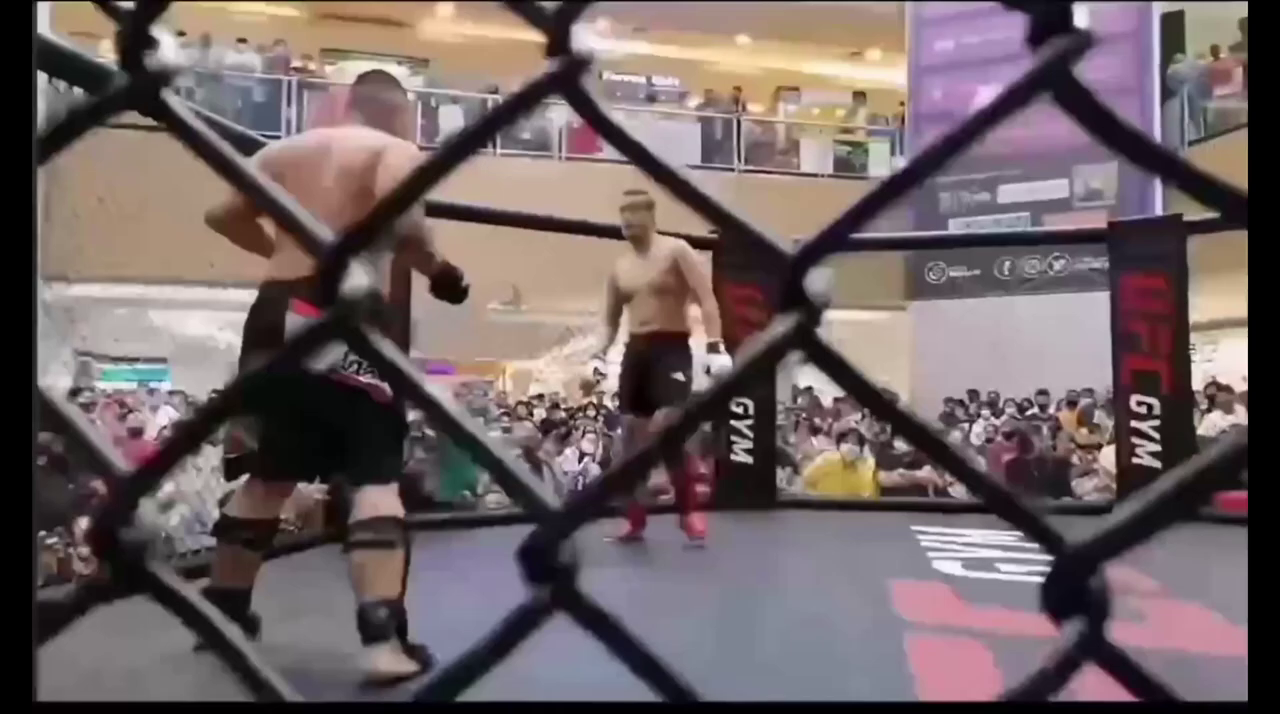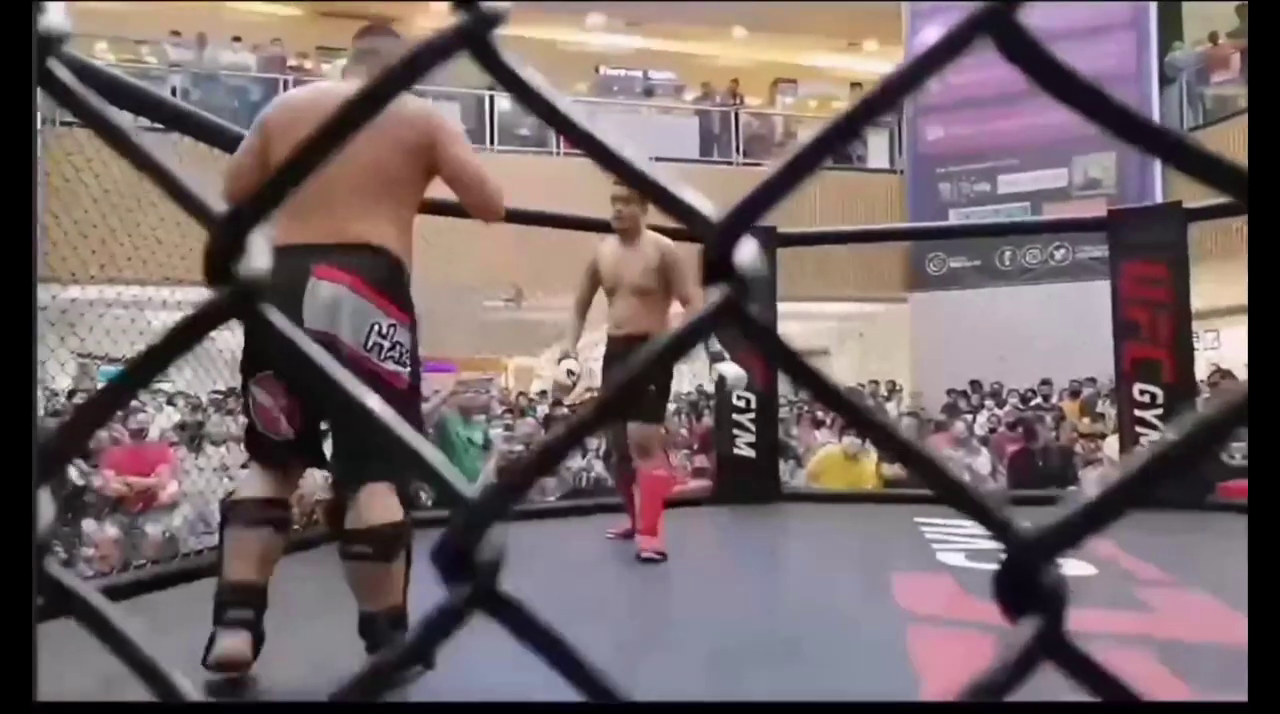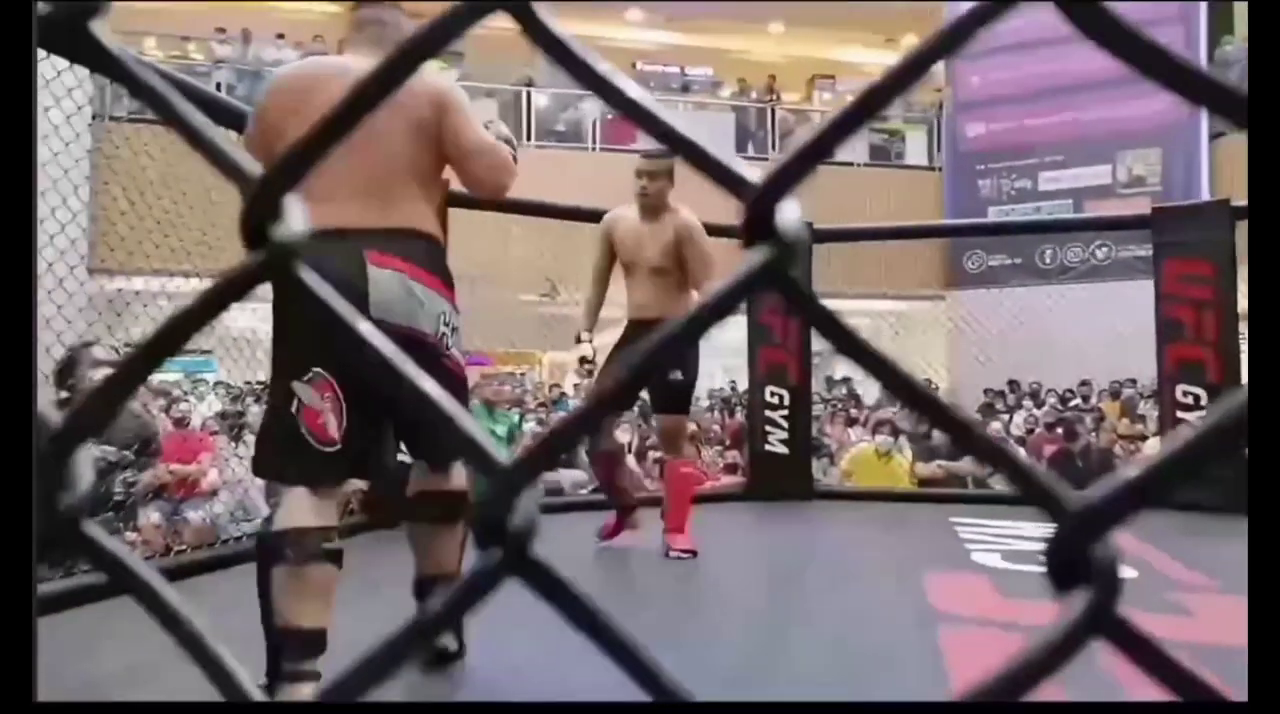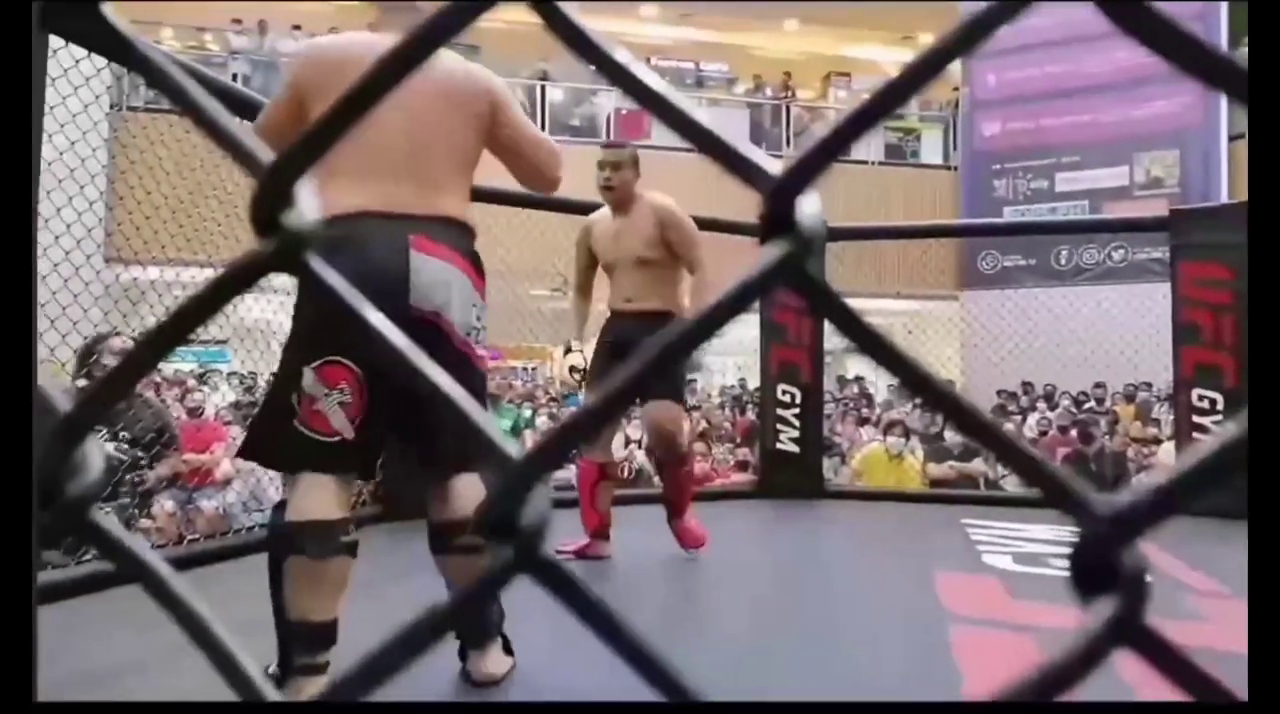
dt=0.3s
person 1, frame 1
left shoulder: (283, 151)
right shoulder: (395, 151)
left elbow: (220, 216)
right elbow: (404, 221)
right wrist: (439, 270)
left hip: (273, 317)
left knee: (270, 473)
right knee: (374, 477)
left ankle: (227, 608)
right ankle: (384, 639)
person 1, frame 2
left shoulder: (285, 106)
right shoulder: (422, 116)
left elbow: (233, 196)
right elbow: (490, 205)
right wrist: (451, 158)
left hip: (281, 286)
right hip: (367, 293)
left knee: (272, 461)
right knee: (373, 470)
left ankle: (236, 622)
right ankle: (384, 642)
person 1, frame 3
left shoulder: (289, 83)
right shoulder: (433, 90)
right elbow: (495, 180)
right wrist: (493, 137)
left hip: (316, 276)
right hip: (411, 277)
left knee: (308, 475)
right knee: (442, 452)
left ankle: (296, 674)
person 1, frame 4
left shoulder: (322, 56)
right shoulder: (476, 81)
left elbow: (263, 155)
right elbow: (549, 175)
right wrist: (510, 124)
left hip: (346, 257)
right hip: (445, 268)
left knee: (320, 465)
right knee: (458, 465)
left ankle: (305, 669)
right ankle: (484, 644)
person 2, frame 1
left shoulder: (676, 252)
right shoulder: (620, 266)
left elbow: (706, 299)
right elbow: (612, 318)
left wrist: (715, 346)
right wrist: (600, 355)
left hip: (672, 349)
right hip: (635, 351)
left knee: (668, 429)
right knee: (632, 436)
left ankle: (689, 510)
right ankle: (636, 521)
person 2, frame 2
left shoulder: (663, 250)
right shoulder: (601, 254)
left elbow: (694, 305)
right elbow: (580, 305)
right wrist: (570, 349)
right hip: (614, 351)
left knee: (645, 442)
right knee: (619, 443)
left ankle: (649, 536)
right ankle: (635, 520)
person 2, frame 3
left shoulder: (685, 227)
right shoulder: (614, 223)
left elbow: (703, 290)
right elbow: (599, 282)
right wrist: (585, 334)
right hip: (634, 333)
left knee: (672, 433)
right knee: (596, 419)
left ankle: (676, 531)
right ankle: (623, 507)
person 2, frame 4
left shoulder: (663, 213)
right shoulder: (592, 228)
left elbow: (699, 271)
right elbow: (583, 289)
right wrist: (576, 341)
left hip: (661, 329)
right hip: (616, 330)
left knee: (664, 430)
right knee: (594, 429)
left ankle: (680, 514)
right ankle: (596, 536)
